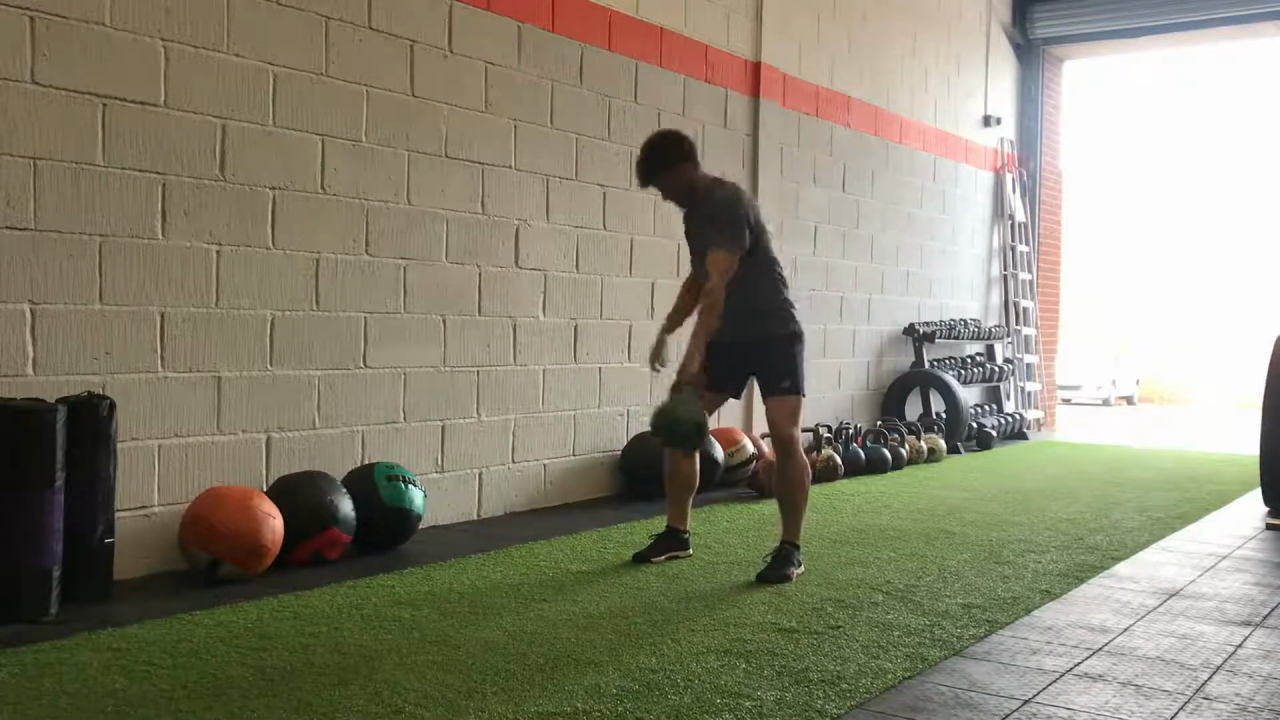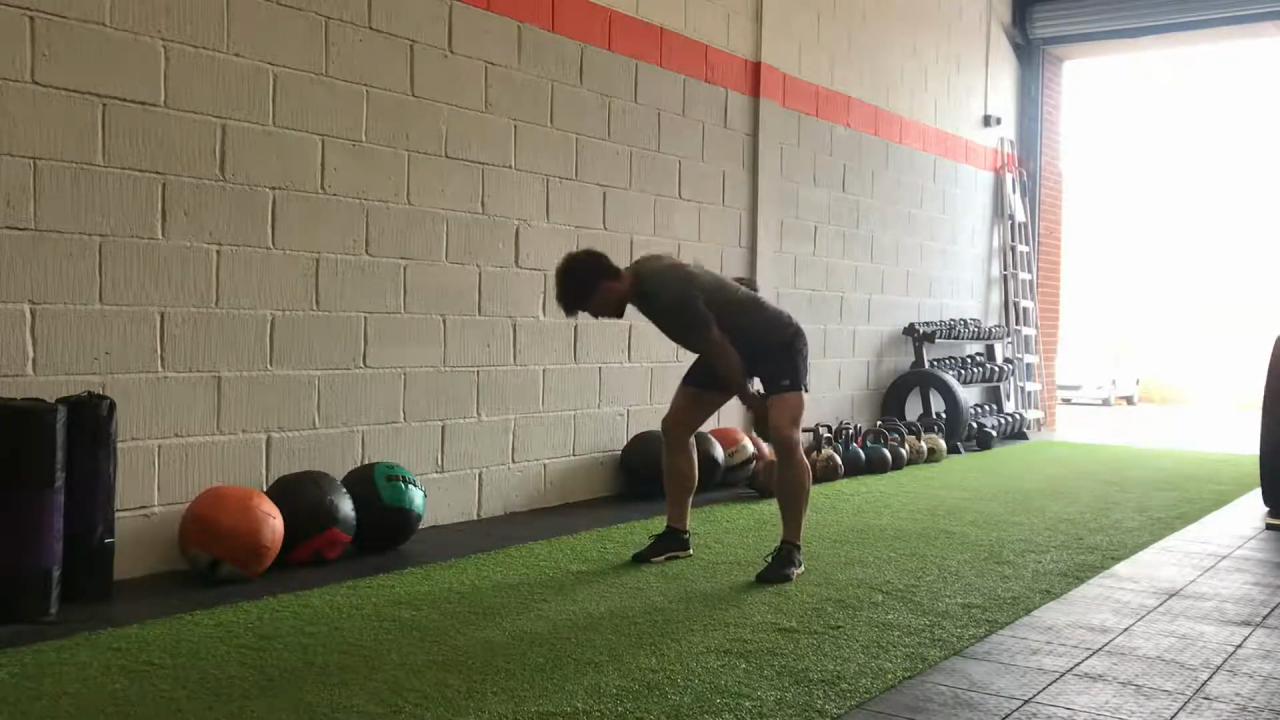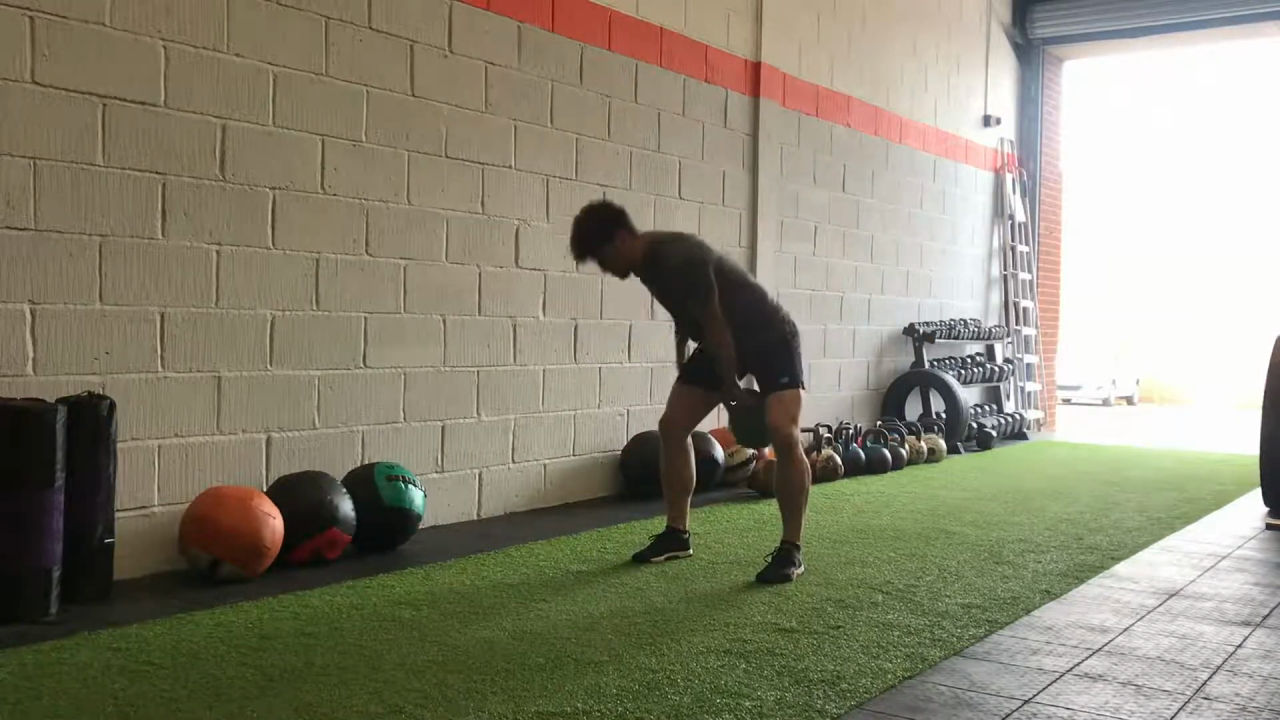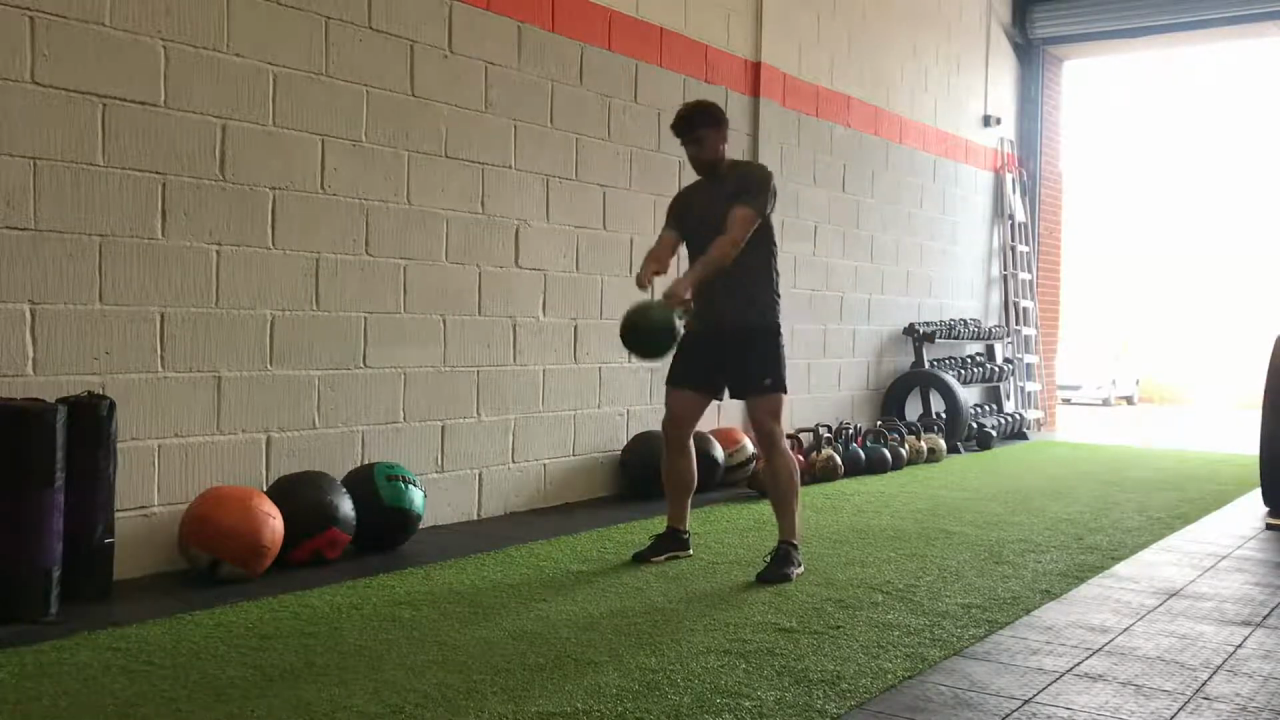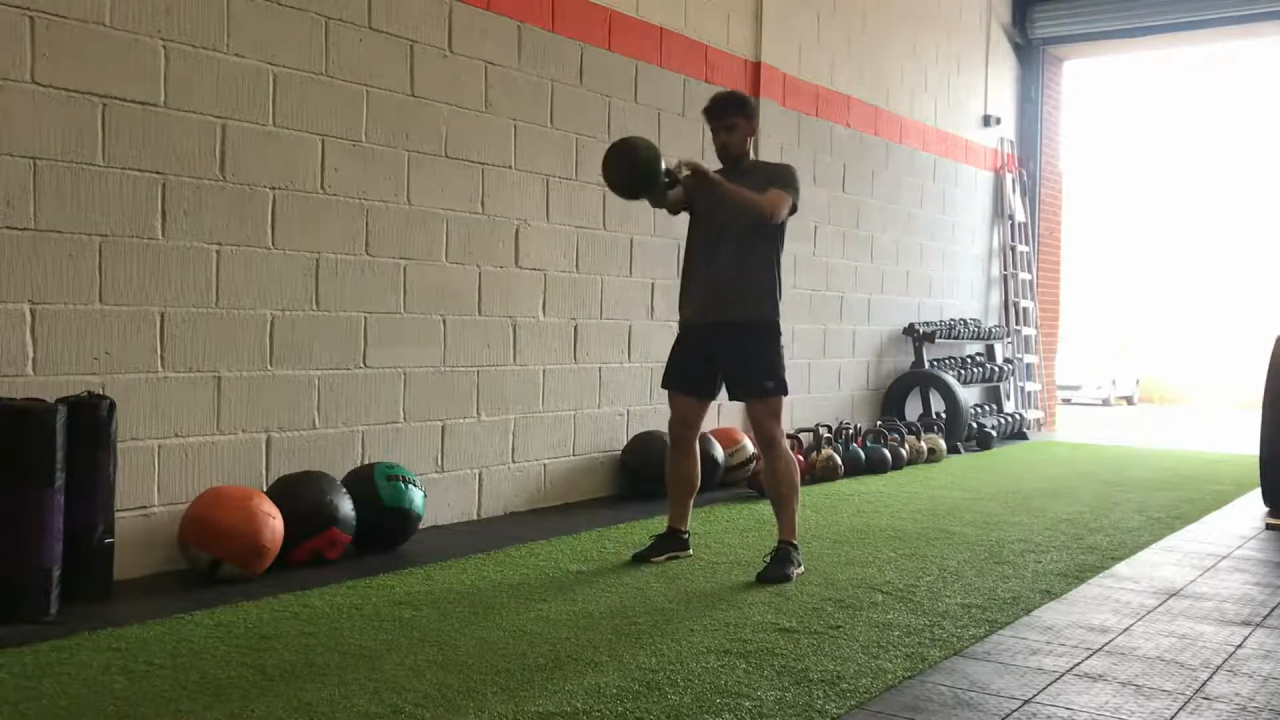
dt=0.3s
person 1, frame 1
left shoulder: (724, 202)
right shoulder: (694, 209)
left elbow: (718, 285)
right elbow: (697, 282)
left wrist: (695, 354)
right wrist: (665, 331)
left hip: (773, 333)
right hip: (731, 332)
left knee: (784, 438)
left ankle: (789, 549)
right ankle: (676, 533)
person 1, frame 2
left shoulder: (668, 295)
right shoulder: (641, 277)
left elbow: (722, 352)
left wrist: (748, 397)
left hip: (777, 342)
right hip: (734, 343)
left knee: (785, 436)
right knee: (674, 428)
left ankle: (791, 550)
right ankle: (677, 533)
person 1, frame 3
left shoulder: (682, 259)
right shoulder: (645, 257)
left elbow: (718, 329)
left wrist: (731, 387)
right wrist: (683, 355)
left hip: (769, 334)
right hip: (716, 347)
left knee: (784, 435)
right knee: (672, 425)
left ankle: (791, 549)
right ankle: (676, 534)
person 1, frame 4
left shoulder: (754, 178)
right shoulder: (686, 198)
left elbow: (734, 240)
right elbow: (666, 245)
left wrist: (688, 281)
right wrist: (649, 268)
left hip: (754, 327)
right hip: (705, 324)
left knee: (768, 434)
right knee: (674, 426)
left ankle: (788, 547)
right ankle: (677, 533)
person 1, frame 5
left shoulder: (778, 176)
right shoulder: (699, 182)
left elbow: (775, 212)
right elbow: (666, 201)
left wrist: (720, 184)
left hip: (753, 323)
right hip: (698, 323)
left knee: (769, 434)
right knee: (681, 430)
left ankle: (788, 547)
right ankle: (677, 534)
